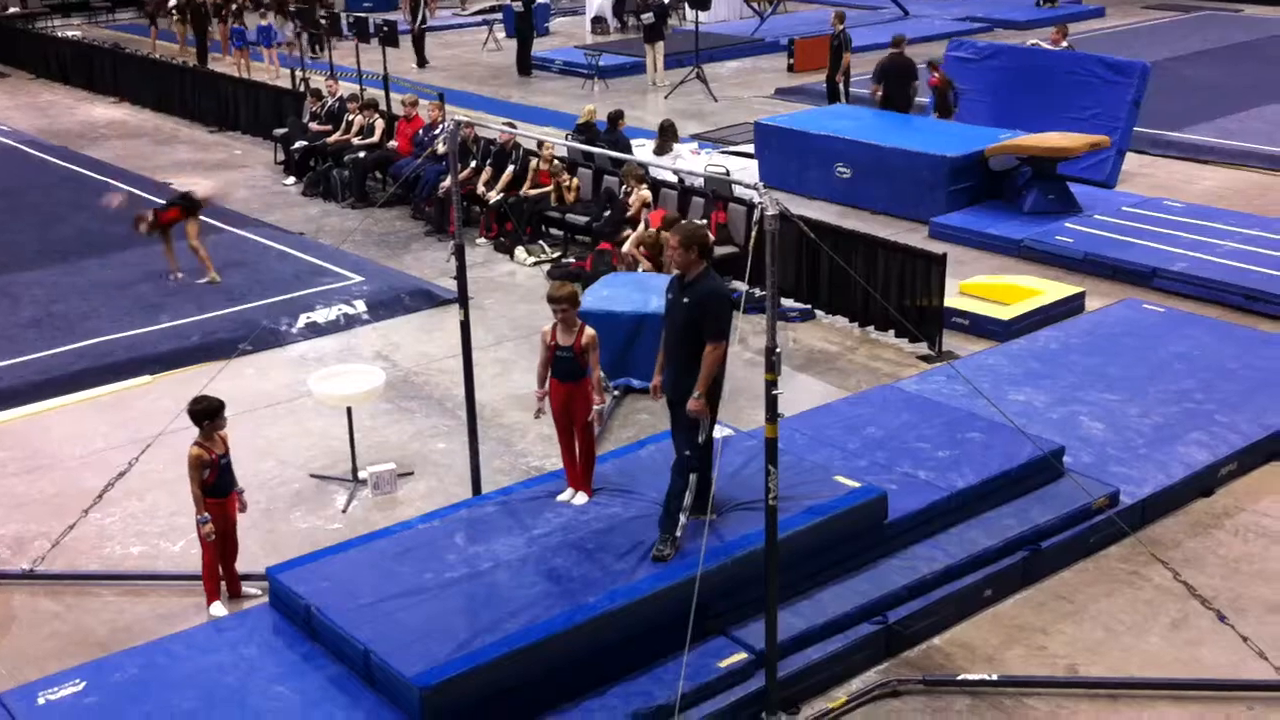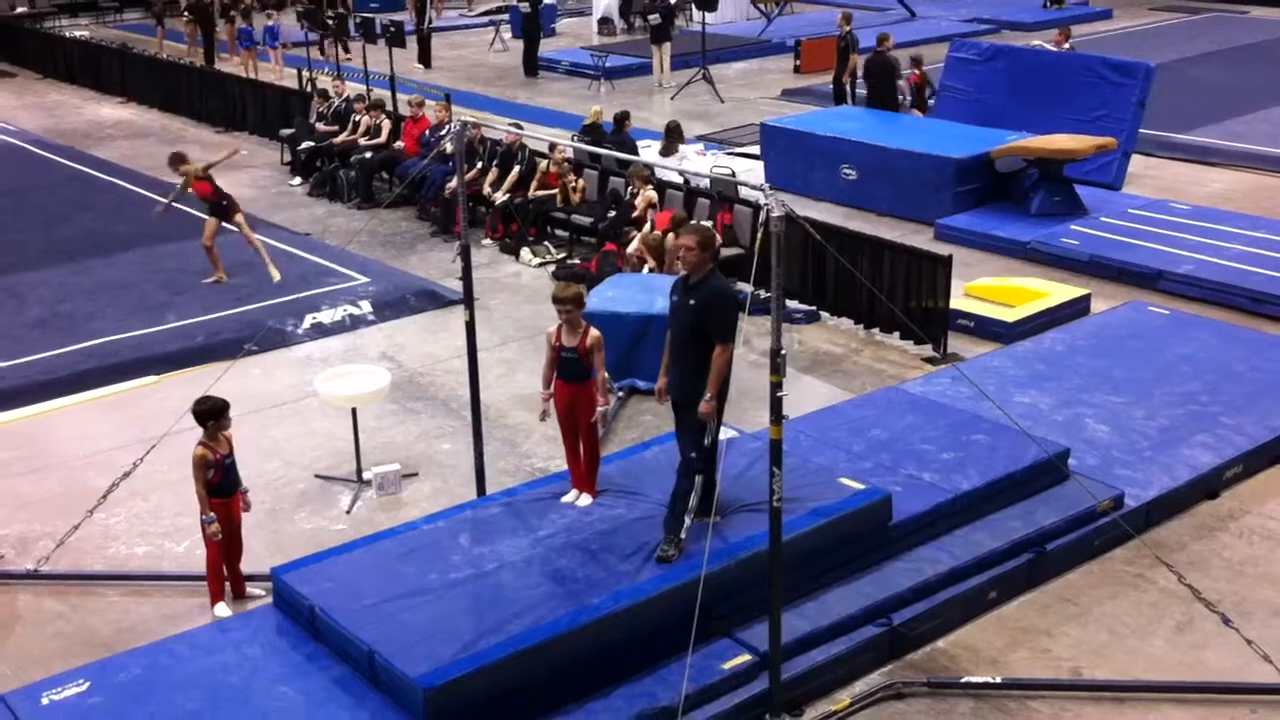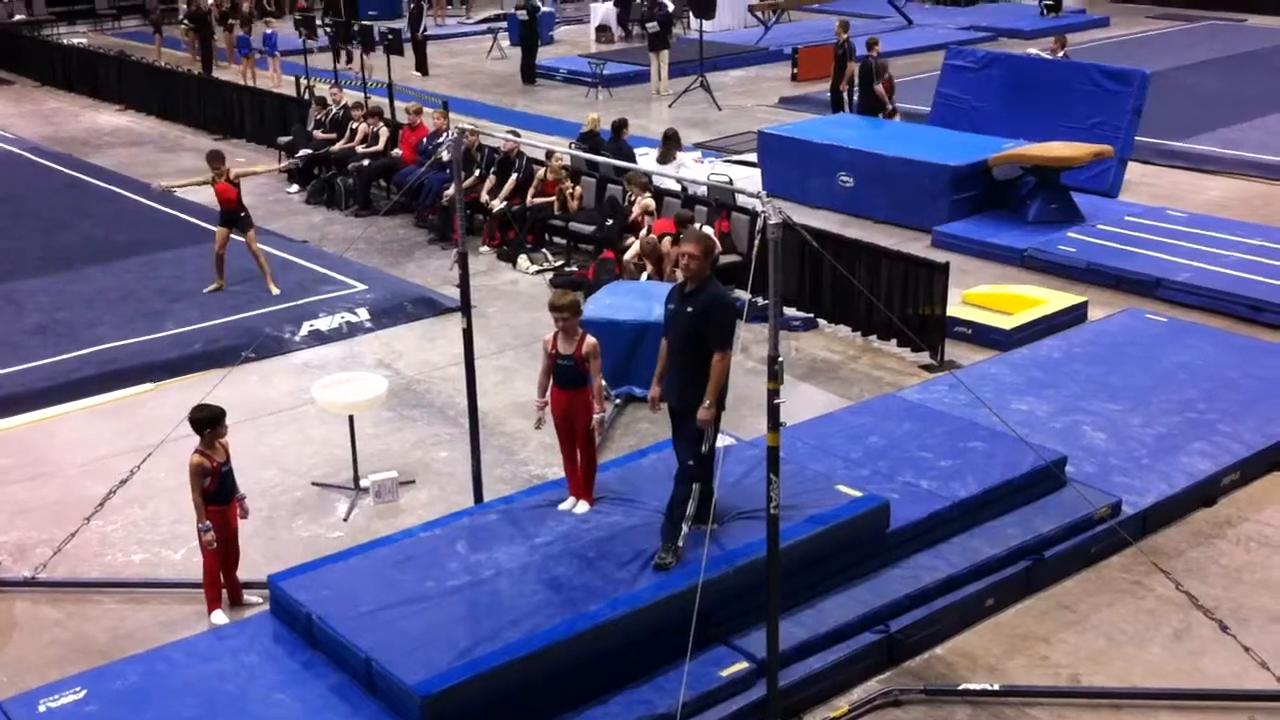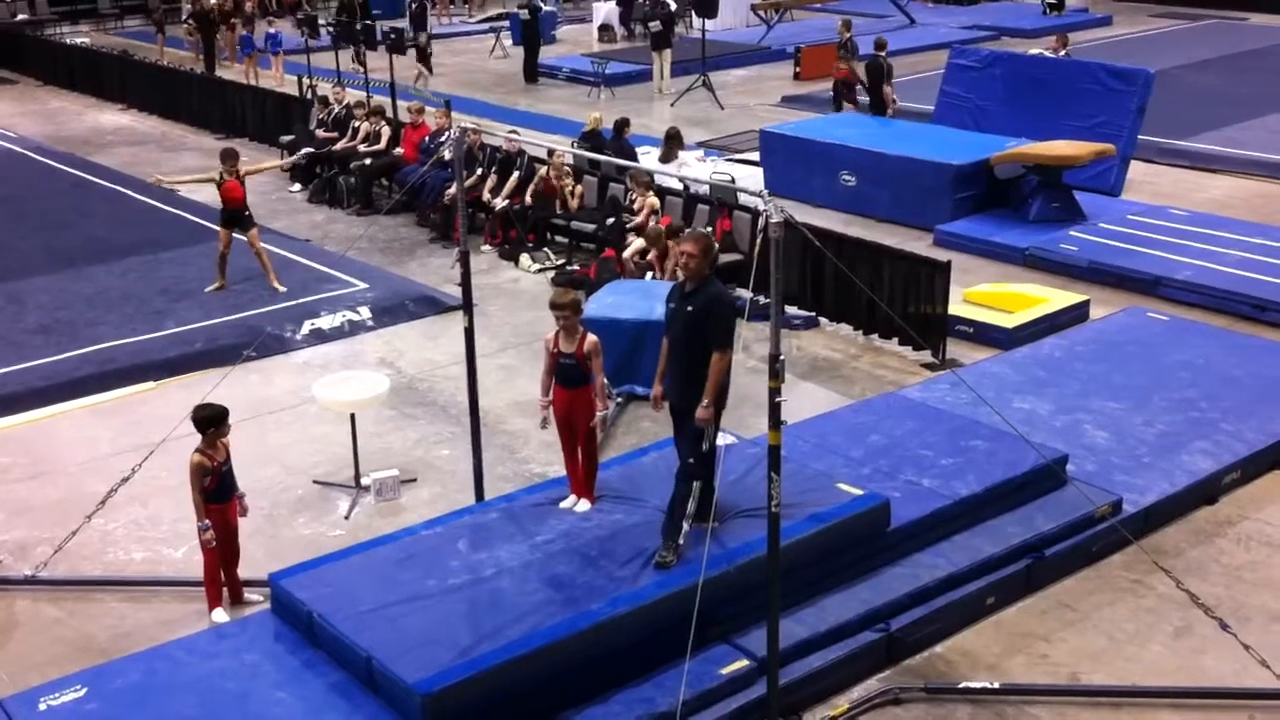
dt=0.4s
person 1, frame 1
left shoulder: (714, 292)
right shoulder: (676, 283)
left elbow: (716, 347)
left wrist: (700, 394)
right wrist: (659, 371)
left hip: (697, 390)
right hip: (676, 384)
left knee: (687, 459)
right knee: (693, 450)
left ankle: (670, 532)
right ankle: (700, 504)
person 1, frame 2
left shoulder: (720, 293)
right shoulder: (680, 285)
left elbow: (723, 348)
left wrist: (710, 396)
right wrist: (664, 374)
left hip: (703, 392)
right hip: (681, 387)
left knee: (692, 460)
right knee: (695, 452)
left ankle: (674, 533)
right ankle: (705, 506)
person 1, frame 3
left shoulder: (718, 300)
right shoulder: (675, 293)
left elbow: (722, 355)
left wrist: (709, 403)
right wrist: (657, 382)
left hip: (701, 399)
right hip: (677, 393)
left knee: (690, 468)
right knee: (692, 460)
left ankle: (671, 540)
right ankle: (702, 514)
person 1, frame 4
left shoulder: (718, 299)
right shoulder: (676, 291)
left elbow: (721, 354)
left wrist: (708, 402)
right wrist: (659, 381)
left hip: (702, 397)
right hip: (678, 391)
left knee: (690, 467)
right knee: (694, 458)
left ankle: (672, 538)
right ankle: (703, 512)
person 2, frame 1
left shoulder: (588, 335)
right shoulder: (547, 333)
left elbow: (595, 370)
right elbow: (543, 365)
left wrist: (598, 402)
right wrist: (540, 396)
left hip: (580, 390)
right hip: (558, 390)
left knee: (585, 440)
right knee: (565, 440)
left ankle: (584, 487)
right ankle: (572, 484)
person 2, frame 2
left shoulder: (593, 336)
right shoulder: (552, 334)
left elbow: (600, 372)
right elbow: (549, 367)
left wrist: (602, 404)
right wrist: (545, 398)
left hip: (585, 392)
right hip: (562, 392)
left knee: (589, 442)
right knee: (569, 441)
left ankle: (589, 489)
right ankle: (576, 486)
person 2, frame 3
left shoulder: (589, 344)
right shoulder: (549, 341)
left elbow: (596, 379)
right elbow: (545, 374)
left wrist: (599, 411)
right wrist: (540, 406)
left hip: (582, 399)
right hip: (559, 399)
left knee: (586, 449)
right knee: (567, 448)
left ankle: (586, 496)
right ankle: (574, 493)
person 2, frame 4
left shoulder: (590, 342)
right shoulder: (550, 340)
left elbow: (598, 377)
right elbow: (547, 373)
left wrist: (601, 409)
right wrist: (544, 405)
left hip: (583, 397)
right hip: (561, 397)
left knee: (587, 448)
right knee: (568, 447)
left ankle: (587, 494)
right ankle: (574, 491)
person 3, frame 1
left shoulder: (223, 437)
right shoulder: (197, 453)
right elbow: (195, 488)
left wrist: (239, 493)
right wrist: (203, 520)
left hip: (228, 501)
right hip: (211, 506)
left knee: (230, 548)
right knee: (212, 554)
left ankle: (235, 588)
right ankle: (213, 599)
person 3, frame 2
left shoulder: (227, 437)
right shoulder: (202, 453)
right elbow: (200, 488)
left wrist: (243, 492)
right wrist: (209, 519)
left hip: (233, 501)
right hip: (216, 506)
left knee: (235, 548)
right knee: (217, 554)
left ankle: (239, 589)
right ankle: (218, 600)
person 3, frame 3
left shoulder: (223, 445)
right shoulder: (198, 461)
right elbow: (197, 496)
left wrist: (240, 499)
right wrist: (204, 527)
left hip: (229, 508)
right hip: (212, 514)
left knee: (232, 556)
right knee: (213, 562)
left ankle: (236, 596)
right ankle: (214, 608)
person 3, frame 4
left shoulder: (224, 444)
right shoulder: (199, 460)
right elbow: (196, 495)
left wrist: (240, 497)
right wrist: (204, 526)
left hip: (229, 506)
right hip: (212, 513)
left knee: (232, 554)
right knee: (214, 560)
left ankle: (237, 594)
right ankle: (215, 606)
